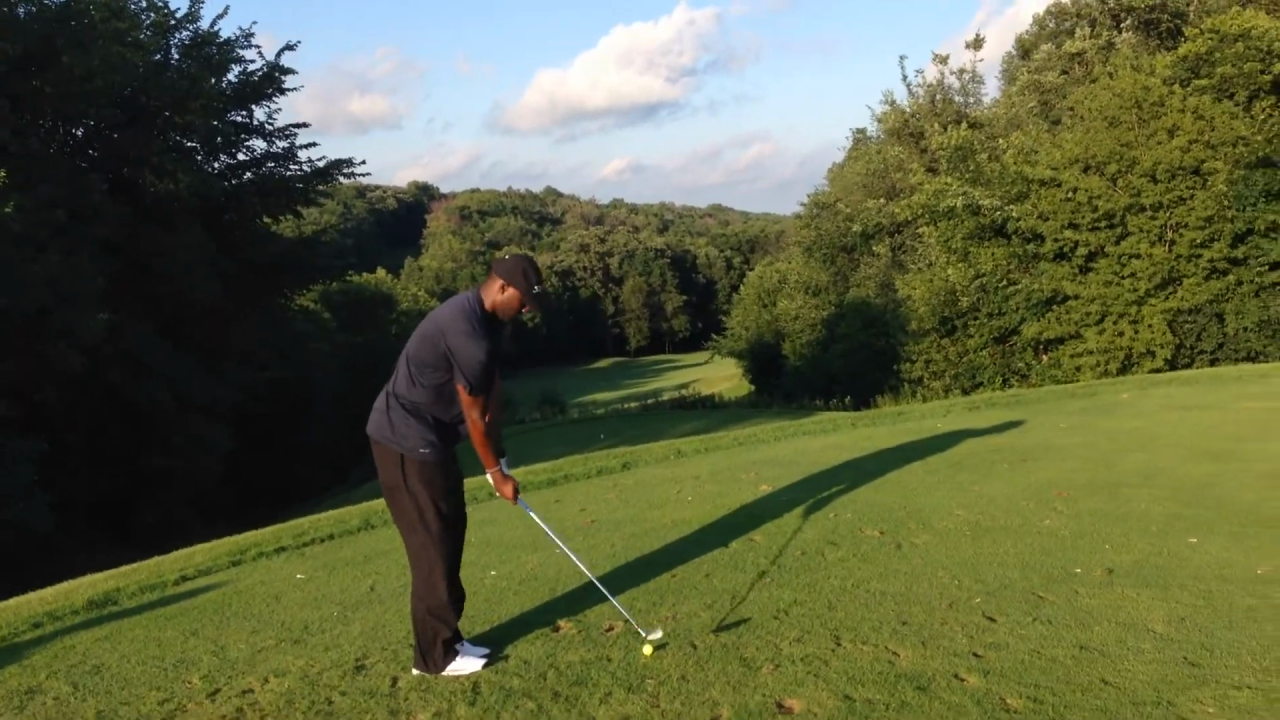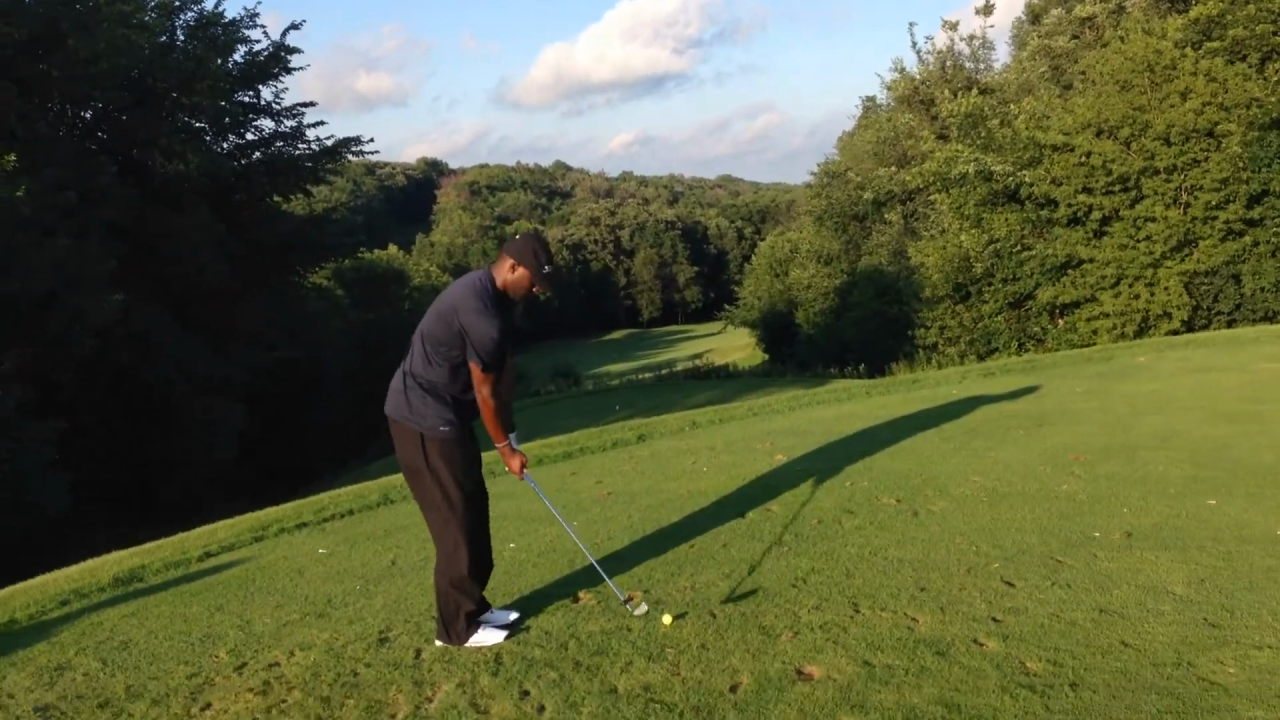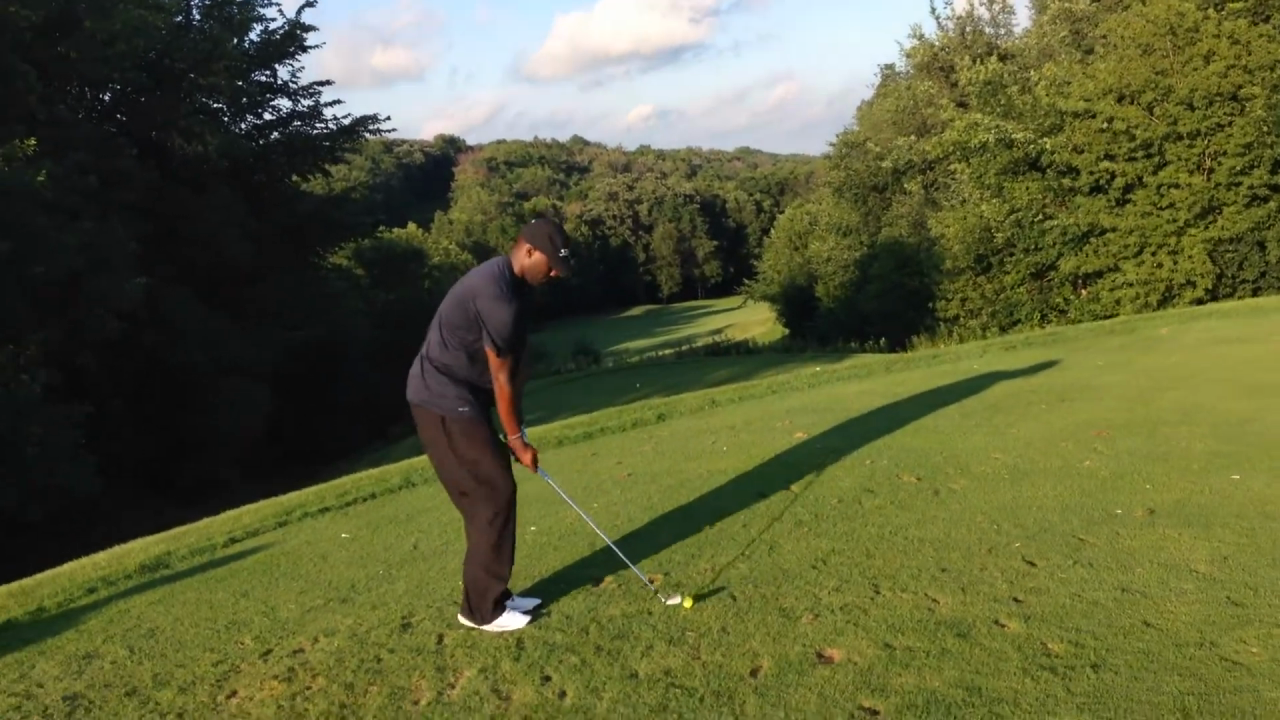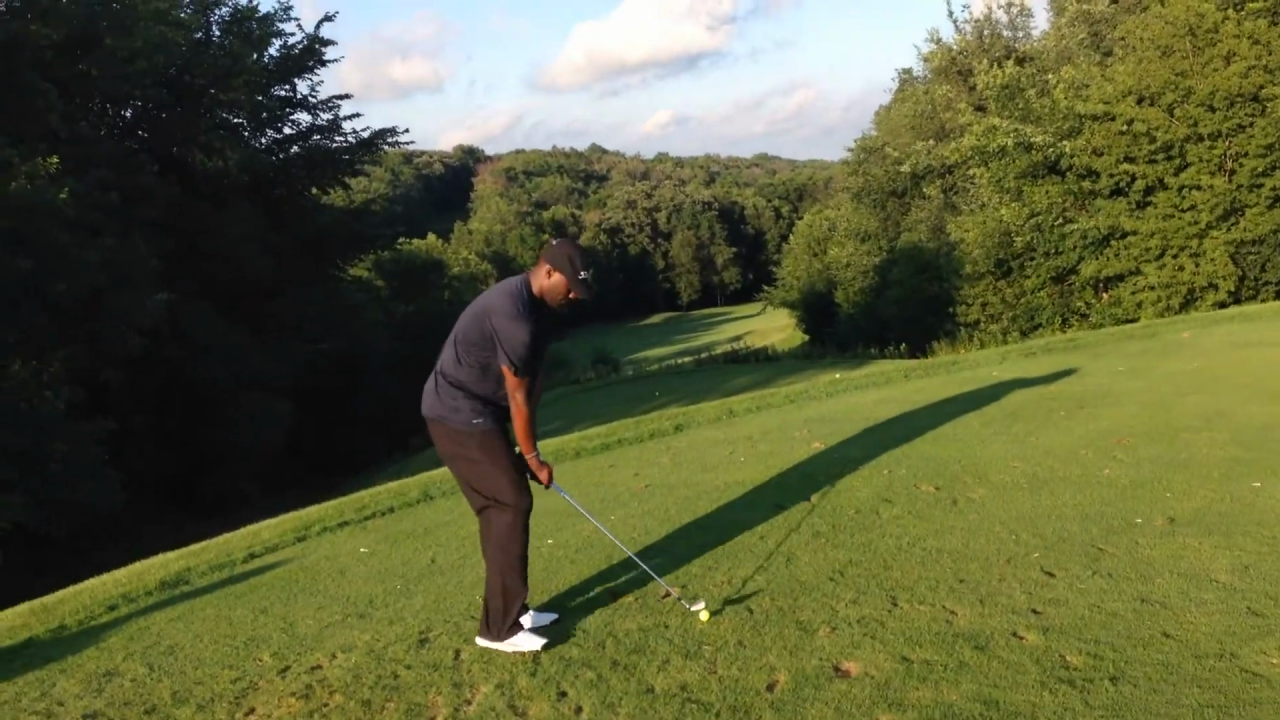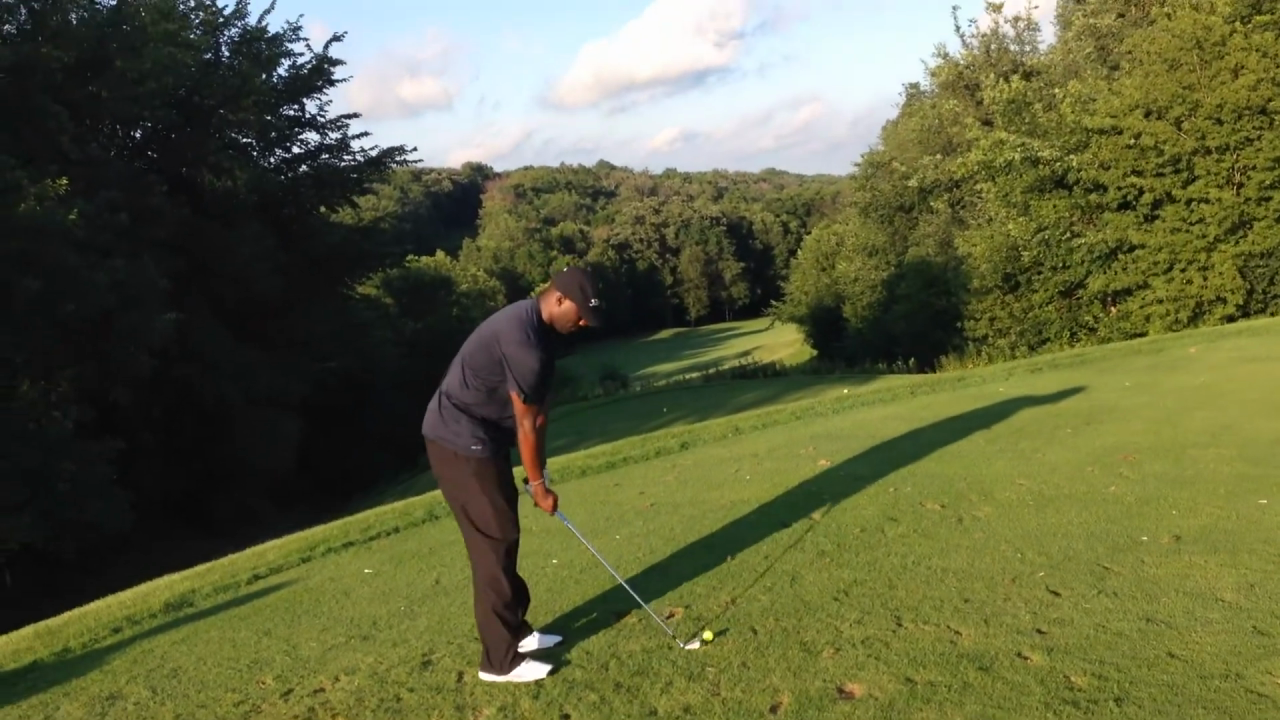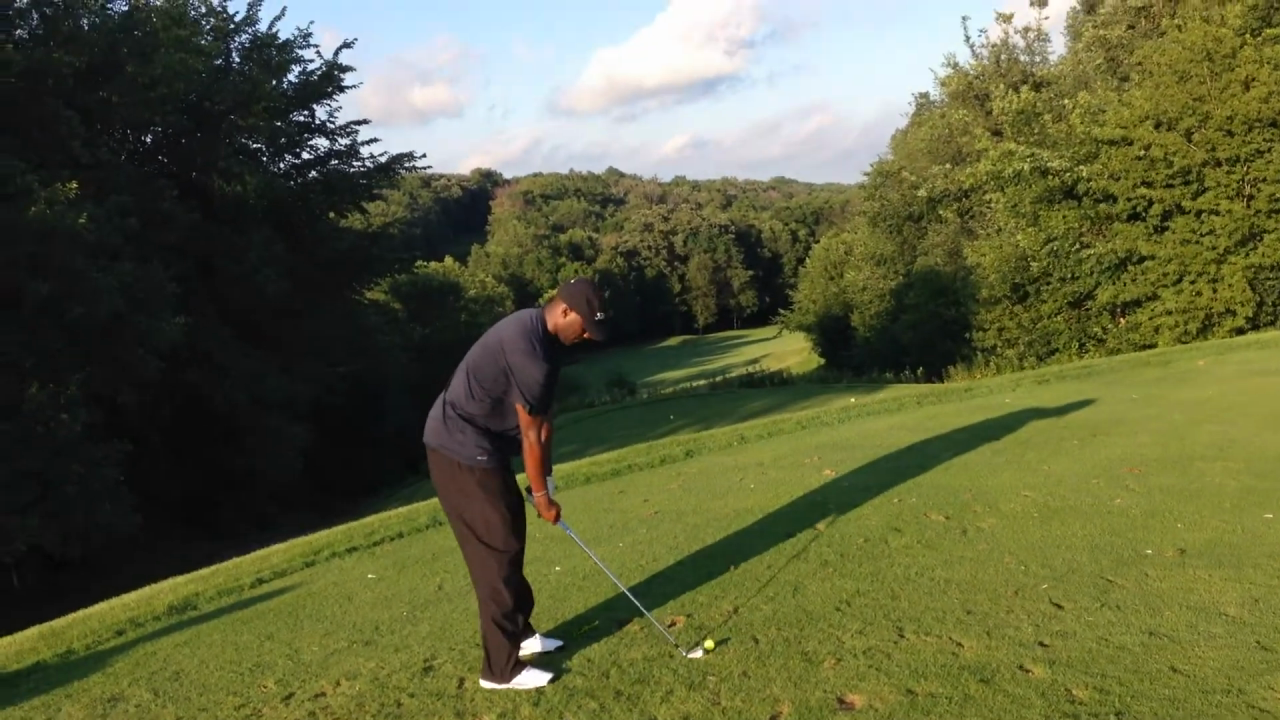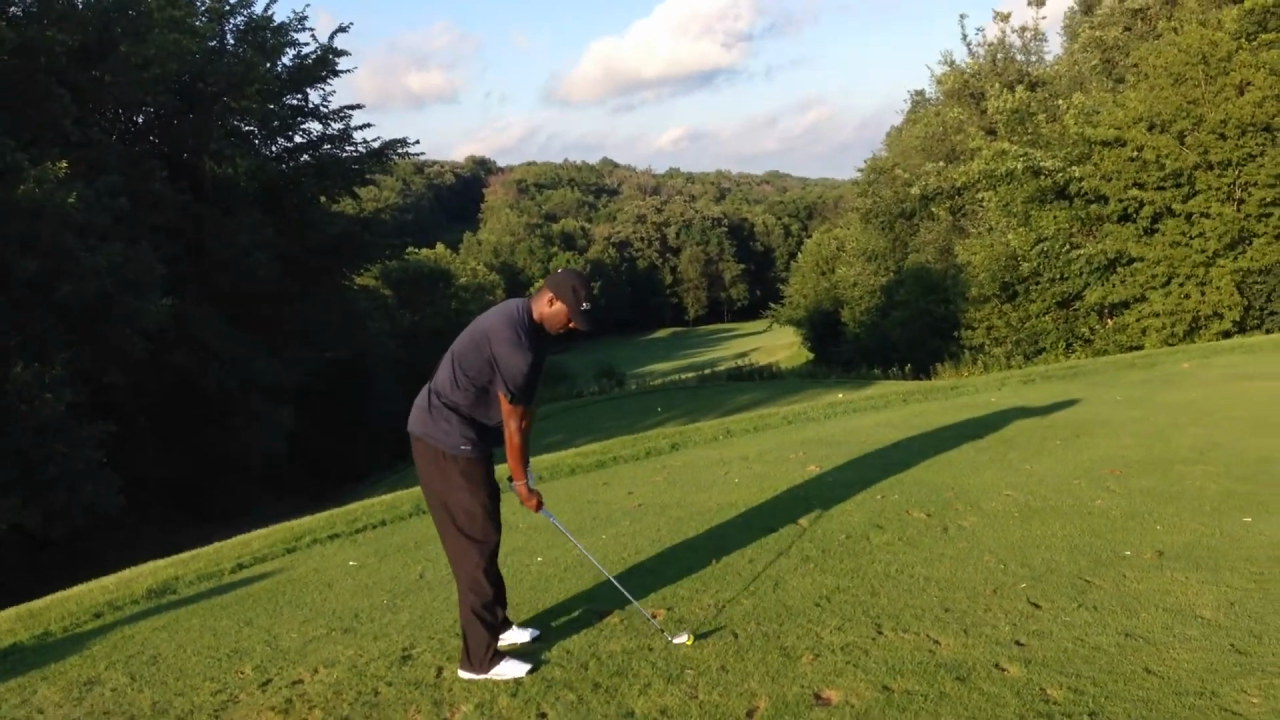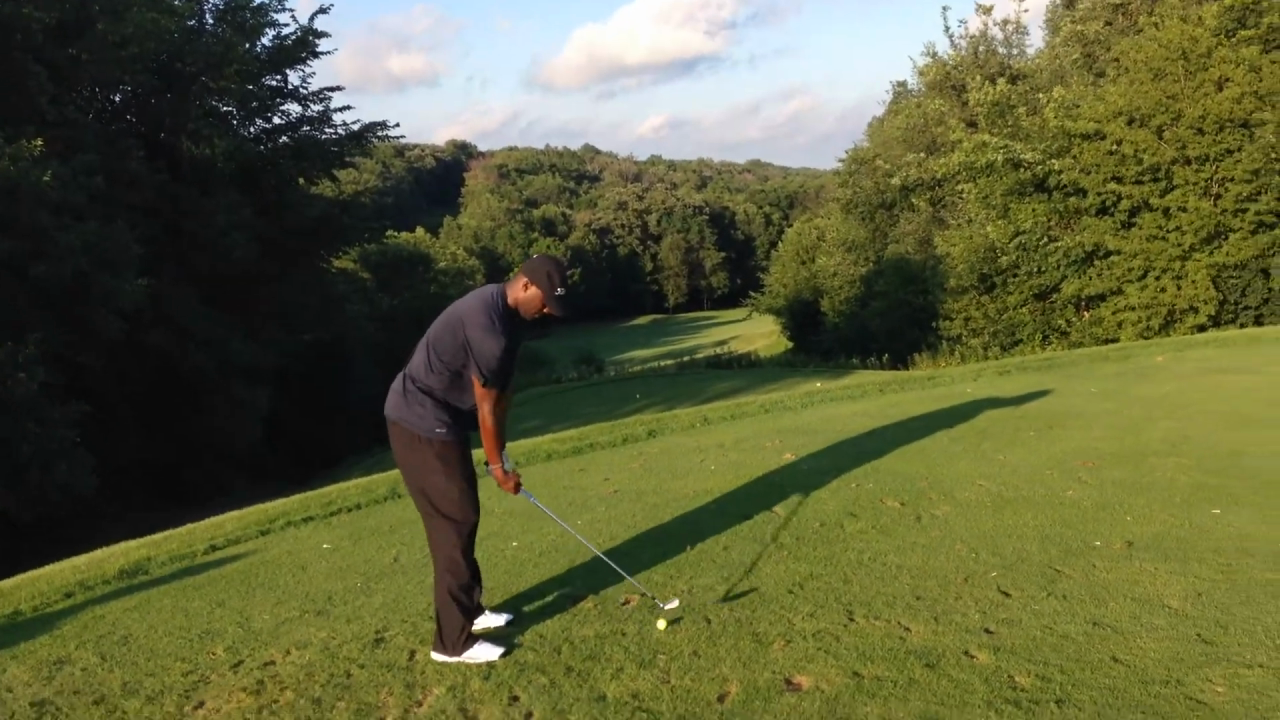
dt=0.2s
person 1, frame 1
left shoulder: (477, 315)
right shoulder: (469, 332)
left elbow: (489, 395)
right elbow: (474, 414)
left wrist: (500, 458)
right wrist: (496, 473)
left hip: (426, 436)
right hip: (407, 440)
left knee: (448, 537)
right knee: (432, 547)
left ankle: (445, 637)
right ankle: (434, 655)
person 1, frame 2
left shoulder: (488, 293)
right shoulder: (482, 311)
left elbow: (501, 374)
right elbow: (485, 392)
left wrist: (509, 433)
right wrist: (504, 448)
left hip: (440, 413)
right hip: (425, 418)
left knee: (472, 512)
right knee: (456, 522)
left ankle: (474, 609)
right ankle: (457, 627)
person 1, frame 3
left shoulder: (510, 282)
right shoulder: (497, 296)
left elbow: (515, 366)
right elbow: (501, 378)
left wrist: (517, 429)
right wrist: (515, 439)
left hip: (462, 397)
right hip: (444, 400)
left knee: (488, 494)
right knee: (494, 495)
left ankle: (494, 596)
right ankle: (481, 607)
person 1, frame 4
left shoulder: (529, 301)
right shoulder: (514, 314)
left elbow: (532, 383)
right elbow: (518, 396)
left wrist: (529, 446)
right wrist: (532, 457)
left hip: (478, 411)
right hip: (459, 413)
left knee: (504, 507)
right knee: (510, 507)
left ankle: (512, 610)
right ankle: (499, 628)
person 1, frame 5
left shoulder: (533, 322)
right shoulder: (524, 340)
left elbow: (538, 410)
right elbow: (526, 422)
left wrist: (539, 471)
right wrist: (537, 484)
left hip: (478, 435)
right hip: (460, 438)
left knee: (503, 535)
right knee: (495, 541)
left ankle: (515, 630)
right ankle: (500, 659)
person 1, frame 6
left shoulder: (537, 330)
right shoulder: (530, 351)
left elbow: (541, 421)
right elbow: (531, 434)
left wrist: (545, 479)
right wrist: (541, 495)
left hip: (477, 443)
right hip: (462, 448)
left knee: (509, 539)
right knee: (495, 550)
left ankle: (518, 631)
right ankle: (501, 667)
person 1, frame 7
left shoulder: (523, 320)
right shoulder: (515, 341)
left elbow: (523, 411)
right elbow: (512, 422)
left wrist: (524, 469)
right wrist: (521, 484)
left hip: (460, 433)
right hip: (446, 436)
left knee: (483, 535)
right knee: (475, 542)
left ankle: (496, 624)
right ankle: (480, 657)
person 1, frame 8
left shoulder: (504, 311)
right shoulder: (489, 326)
left elbow: (500, 394)
right elbow: (486, 406)
left wrist: (499, 453)
right wrist: (497, 465)
left hip: (440, 417)
right hip: (421, 420)
left knee: (459, 518)
right knee: (456, 521)
left ankle: (468, 610)
right ankle: (453, 639)
